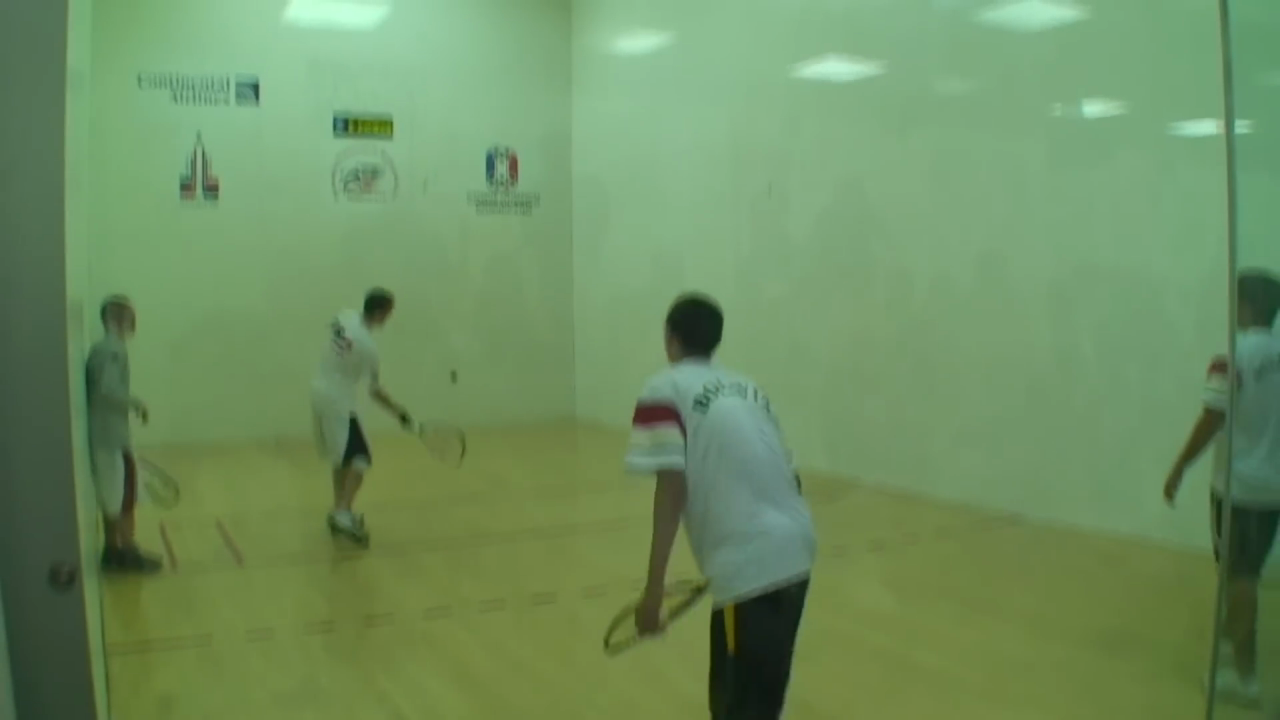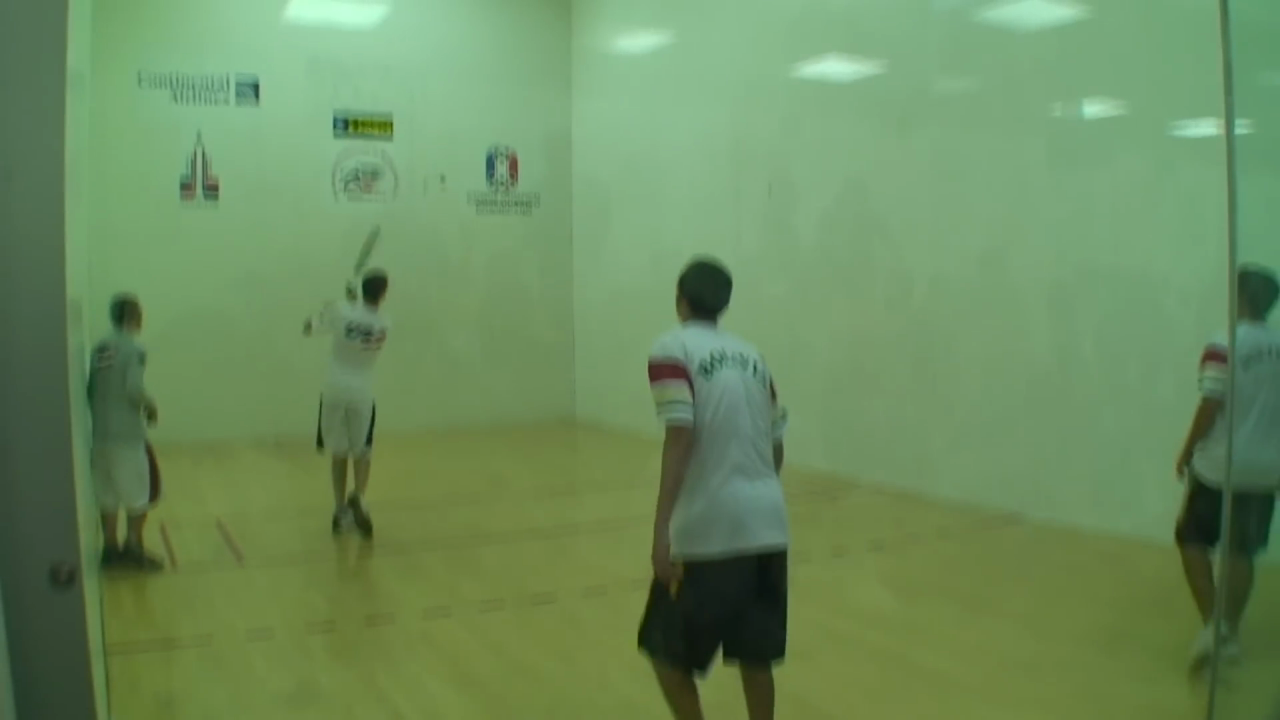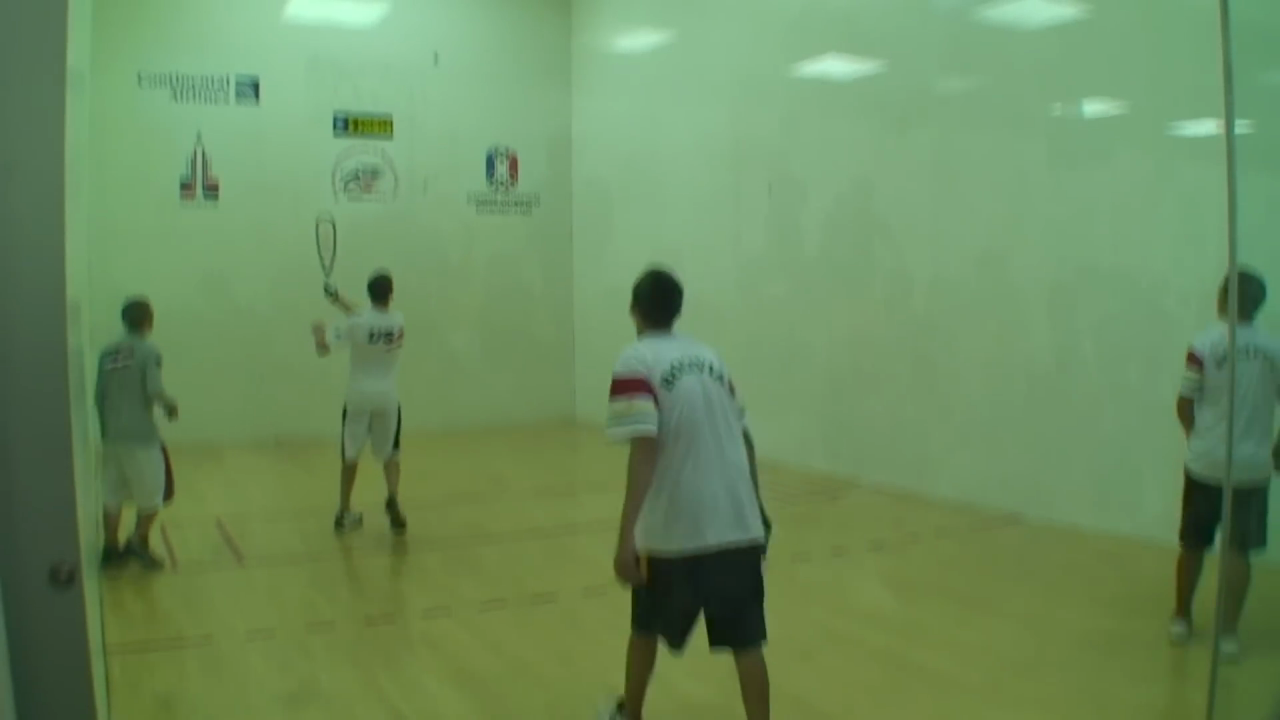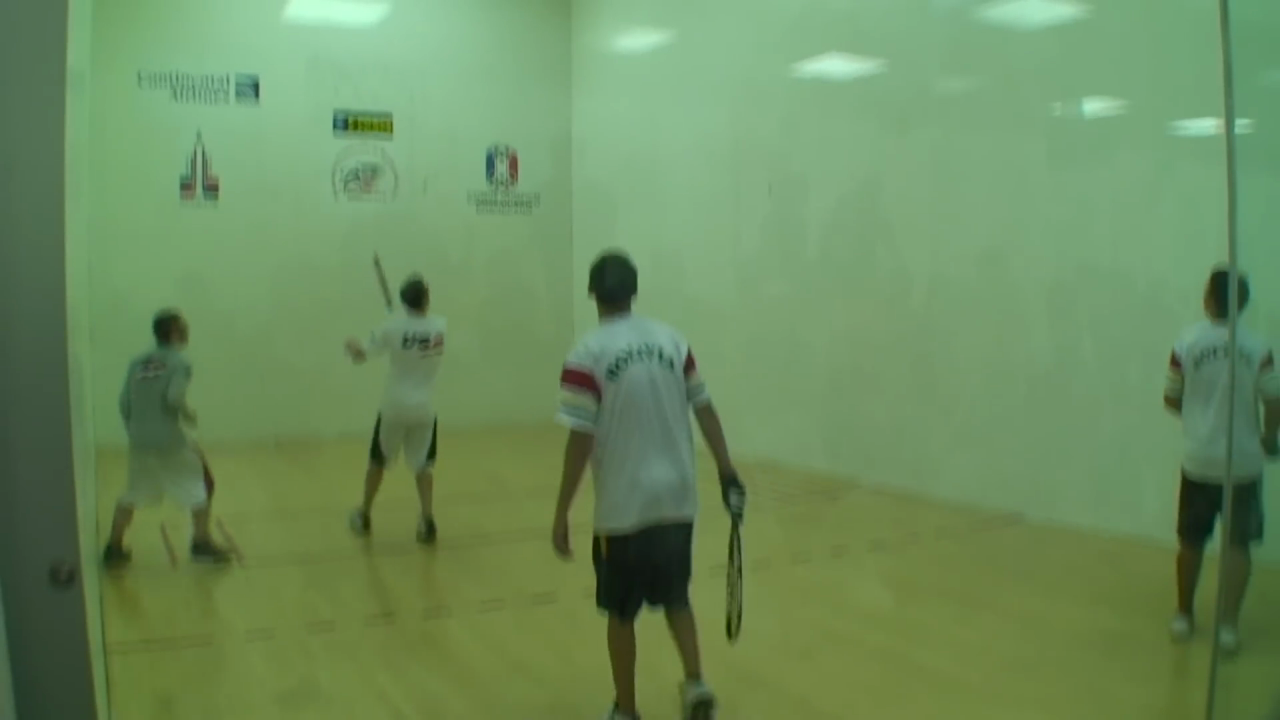
dt=0.3s
person 1, frame 1
left shoulder: (663, 390)
right shoulder: (747, 387)
left elbow: (671, 485)
left wrist: (654, 586)
left hip: (748, 561)
right hip: (795, 543)
right knee: (754, 677)
person 1, frame 2
left shoulder: (672, 349)
right shoulder: (751, 354)
left elbow: (680, 438)
left wrist: (660, 530)
left hip: (704, 530)
right hip: (767, 525)
left knee: (664, 648)
right knee: (756, 652)
person 1, frame 3
left shoulder: (634, 363)
right shoulder: (707, 356)
left elbow: (645, 450)
right elbow: (742, 435)
left wrist: (626, 535)
right wrist: (755, 504)
left hip: (672, 528)
right hip: (737, 522)
left knee: (646, 626)
right knee: (745, 640)
person 1, frame 4
left shoulder: (587, 353)
right shoulder: (671, 339)
left elbow: (582, 440)
right elbow: (705, 410)
left wrist: (561, 512)
right wrist: (728, 472)
left hip: (622, 505)
right hip: (677, 498)
left knee: (620, 612)
right knee: (675, 598)
person 2, frame 1
left shoulder: (1232, 357)
left elbow: (1211, 419)
left wrist: (1178, 469)
left hip: (1237, 486)
left knee: (1239, 577)
left ankle: (1245, 674)
right ankle: (1232, 643)
person 2, frame 2
left shoulder: (1223, 346)
left elbow: (1210, 406)
left wrist: (1187, 451)
left hip: (1217, 468)
left knee: (1191, 540)
right knee: (1242, 553)
left ankle: (1213, 623)
right ankle: (1228, 633)
person 2, frame 3
left shoulder: (1203, 344)
left elbow: (1184, 405)
left hip: (1205, 465)
left knee: (1192, 545)
right knee: (1238, 551)
left ankle: (1181, 618)
right ankle: (1228, 633)
person 2, frame 4
left shoulder: (1185, 344)
left elbow: (1171, 400)
left hip: (1198, 463)
right hip: (1243, 464)
left knee: (1191, 541)
right knee: (1238, 546)
left ankle: (1184, 615)
right ankle: (1228, 625)
person 3, frame 1
left shoulder: (103, 348)
right shoulder: (113, 349)
right elbow: (109, 390)
right wrist: (135, 402)
left hip: (105, 434)
right hip: (111, 437)
left knee: (111, 498)
right knee: (124, 497)
left ankle: (112, 551)
right ankle: (130, 553)
person 3, frame 2
left shoulder: (99, 349)
right shoulder: (133, 348)
left elbow: (90, 392)
right elbow: (134, 389)
right wrist: (150, 405)
left hip: (101, 434)
right hip: (128, 434)
left knee: (108, 494)
right knee: (140, 494)
left ankle: (111, 550)
right ankle: (133, 548)
person 3, frame 3
left shoulder: (107, 352)
right shoulder: (149, 351)
left elbow: (99, 396)
right elbow: (154, 389)
right wrist: (170, 403)
left hip: (112, 435)
right hip: (141, 435)
left knee: (112, 495)
right knee: (152, 493)
left ankle: (111, 549)
right ankle: (138, 543)
person 3, frame 4
left shoulder: (137, 362)
right shoulder: (179, 362)
left elbow: (124, 403)
right elbow: (174, 397)
right wrist: (188, 413)
left hip: (140, 442)
right hip: (169, 441)
left knee: (131, 496)
right knee: (199, 485)
left ankle: (113, 549)
right ankle: (202, 542)
person 4, frame 1
left shoulder: (345, 316)
right shoulder: (366, 345)
right elbow: (375, 391)
right wrist: (398, 411)
left hip: (321, 396)
right hip: (338, 404)
left knee: (342, 457)
right knee: (359, 459)
left ankle: (342, 511)
right ankle: (342, 512)
person 4, frame 2
left shoulder: (341, 312)
right shoulder: (384, 323)
left elbow: (307, 328)
left wrist: (327, 313)
right wrist: (356, 300)
left hip: (335, 390)
right hip: (362, 394)
left knee: (338, 452)
right knee: (362, 452)
left ankle: (341, 512)
right ankle: (357, 496)
person 4, frame 3
left shoulder: (355, 323)
right shoulder: (399, 320)
left elbow: (322, 350)
left wrist: (319, 331)
right wrist: (341, 302)
left hip: (359, 397)
right hip: (387, 398)
left knee: (351, 456)
right knee: (390, 455)
left ankle: (345, 513)
right ankle: (393, 498)
person 4, frame 4
left shoulder: (393, 326)
right shoulder: (440, 326)
left elbow: (360, 355)
left wrist: (351, 346)
left hip: (396, 406)
right hip: (425, 408)
left knee: (379, 460)
right knee: (422, 466)
left ankle: (364, 514)
right ankle: (427, 519)
